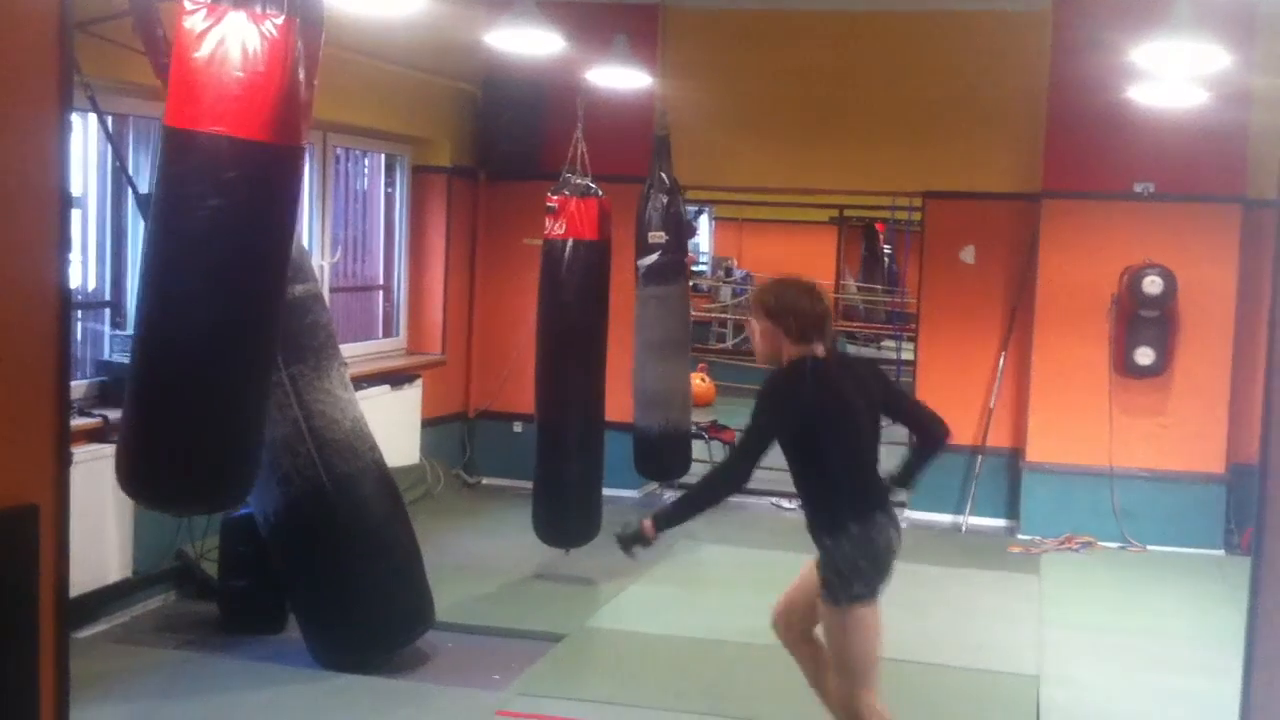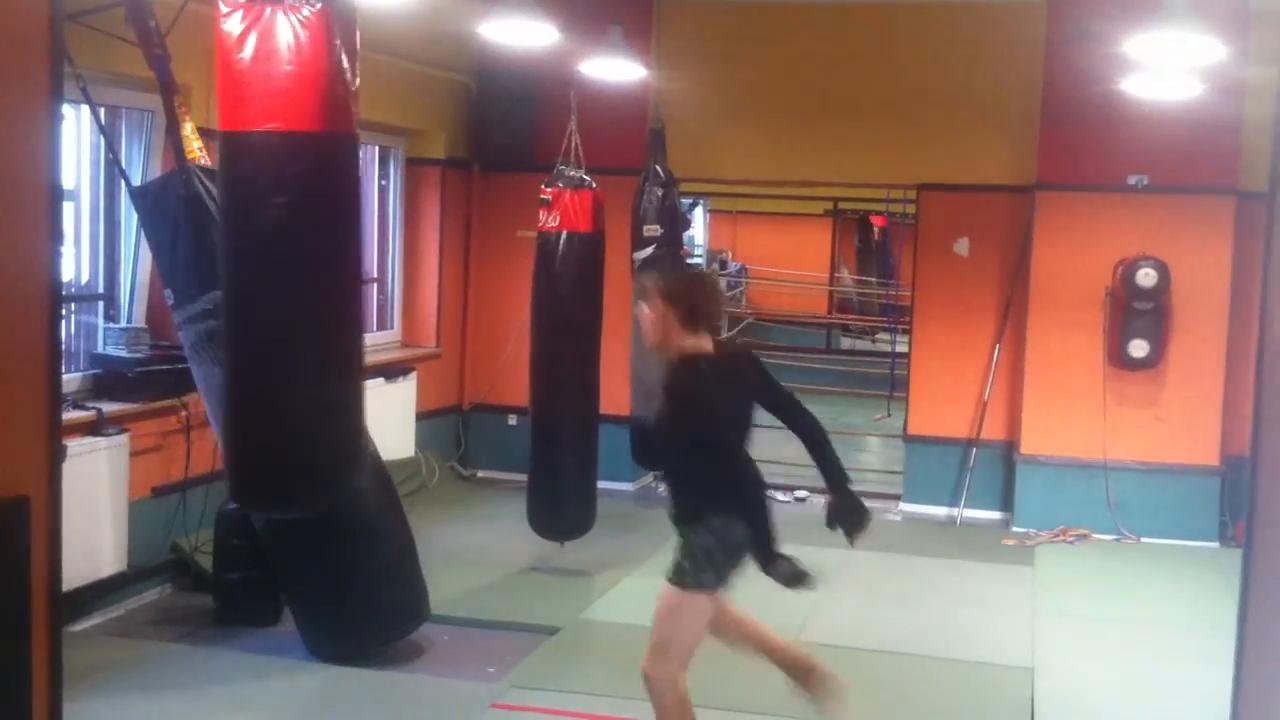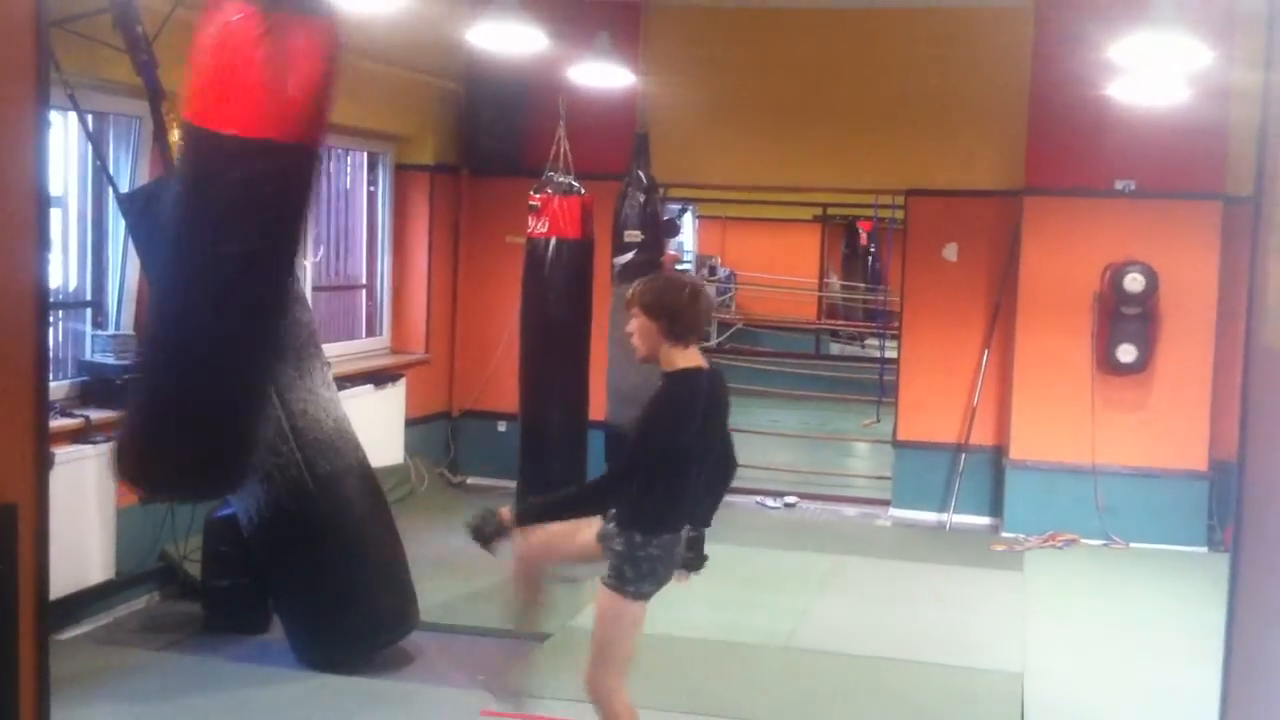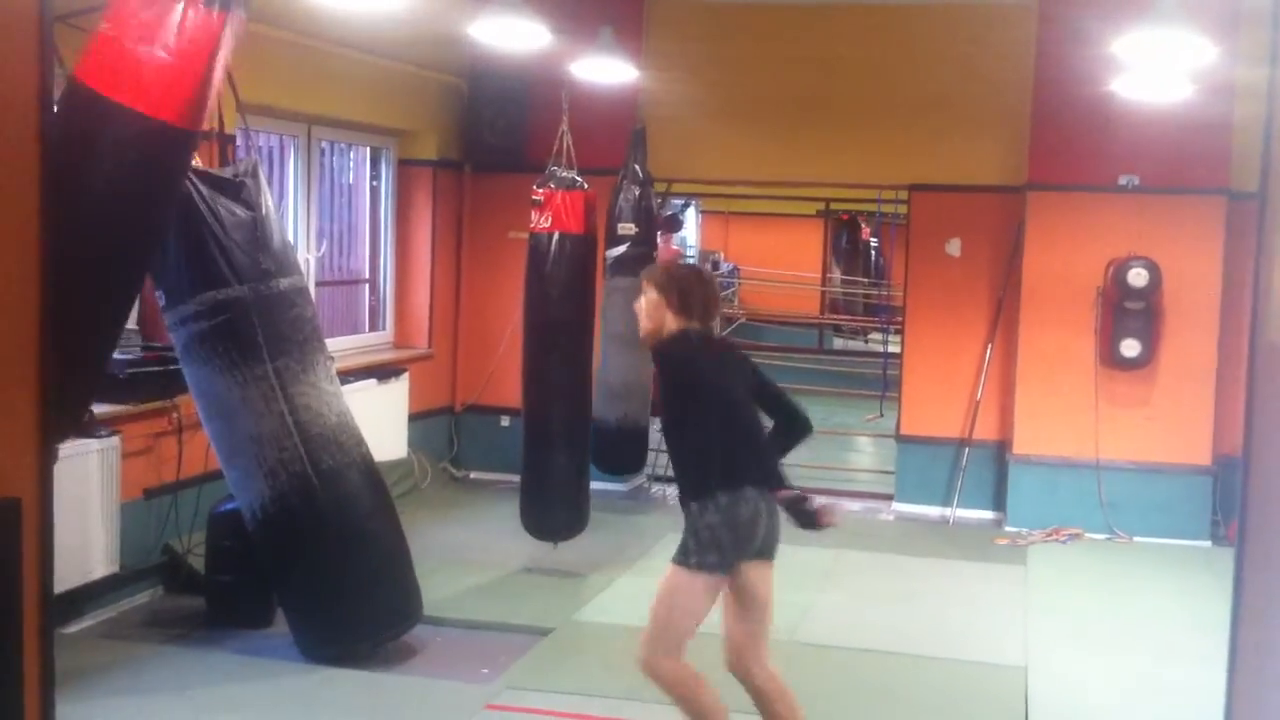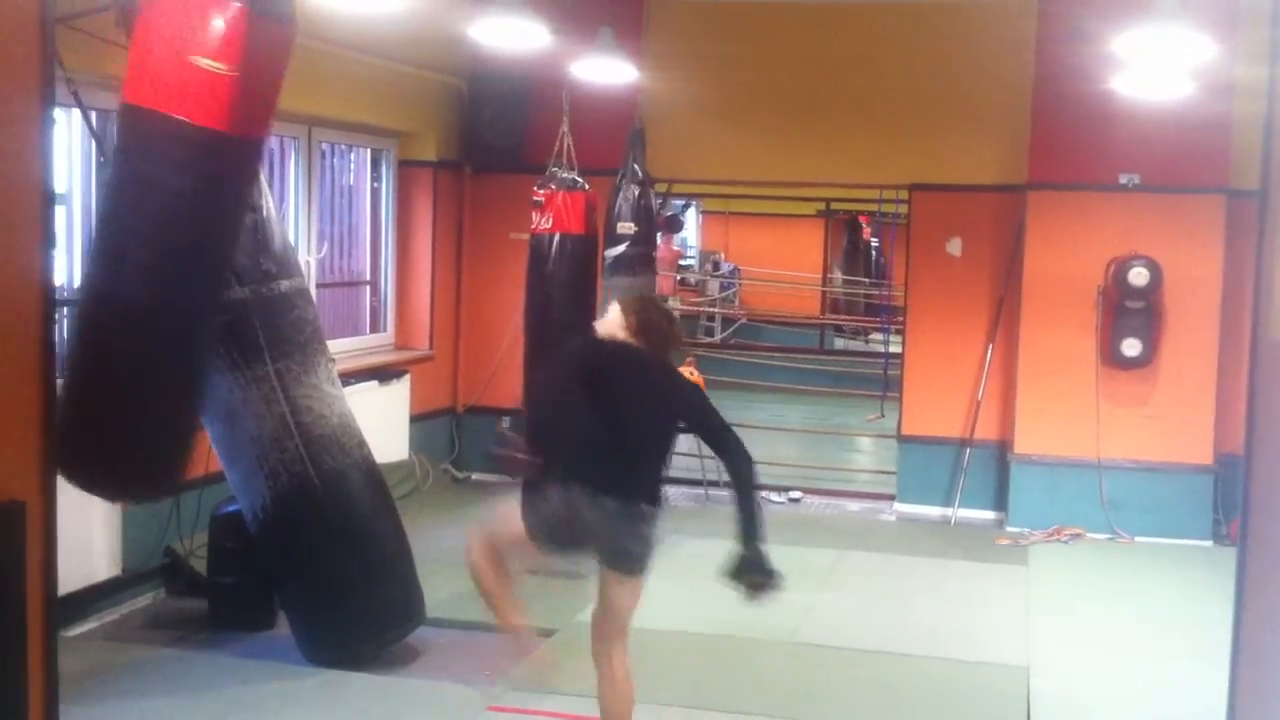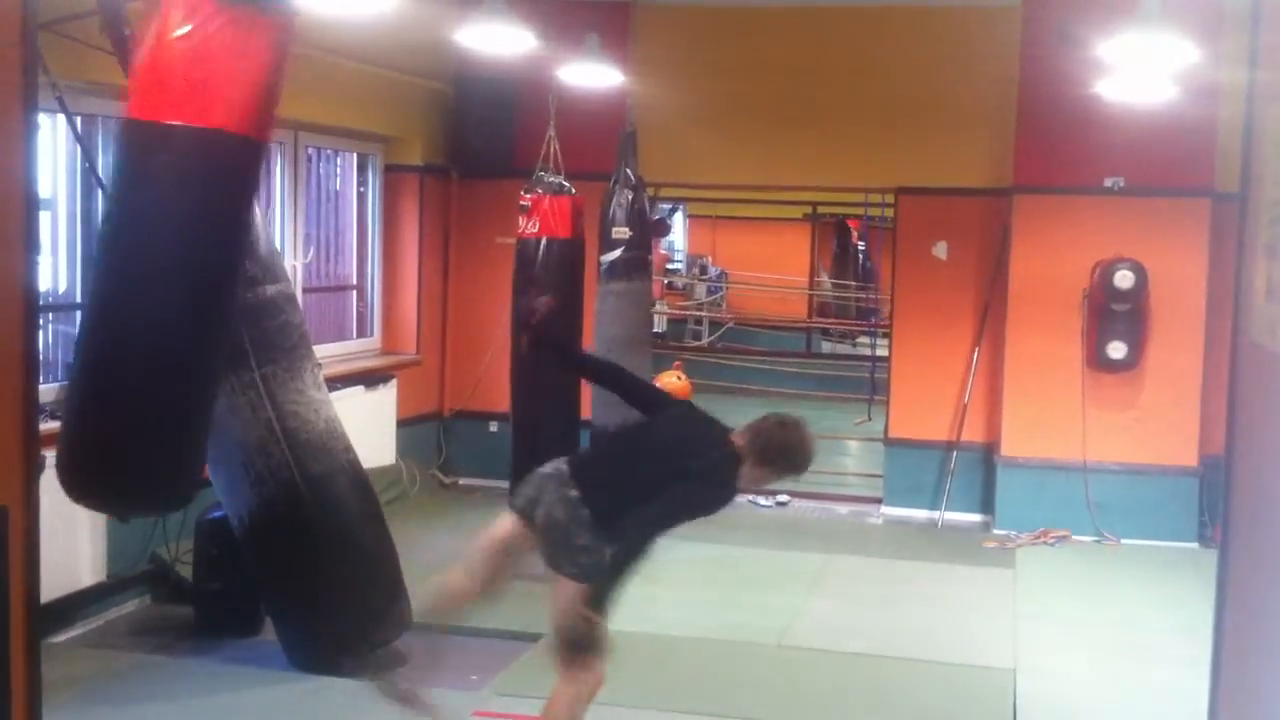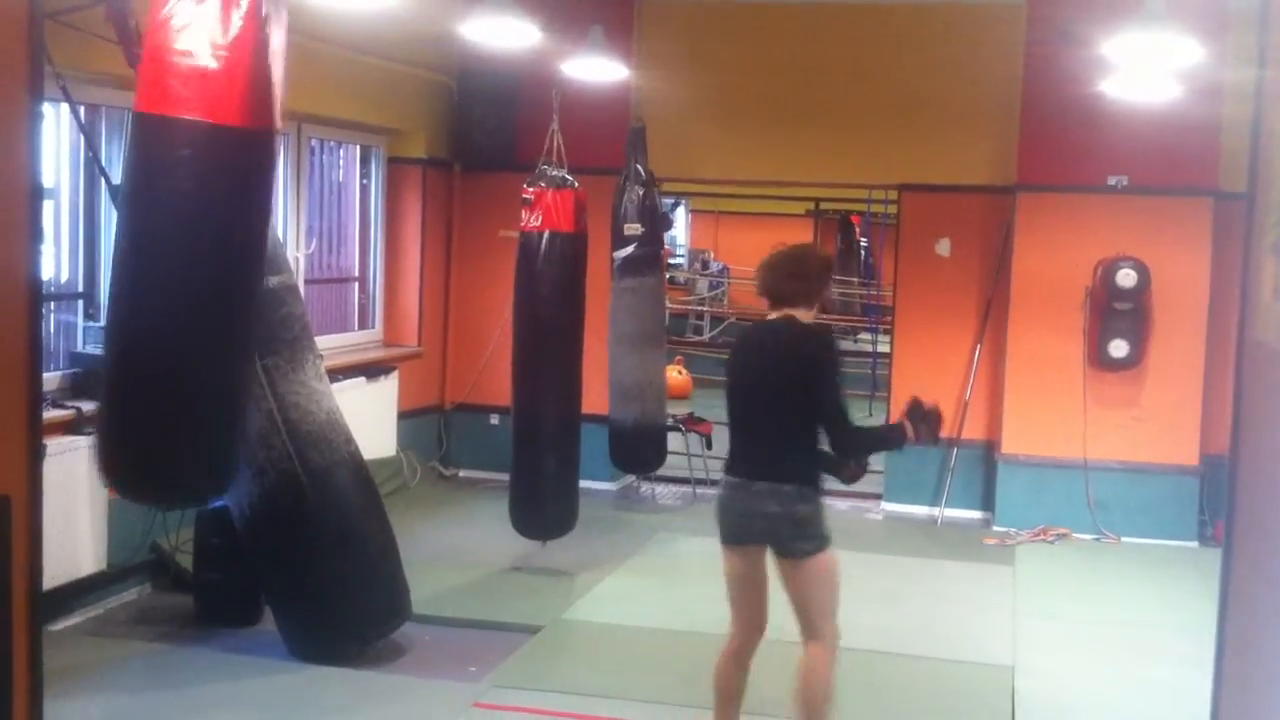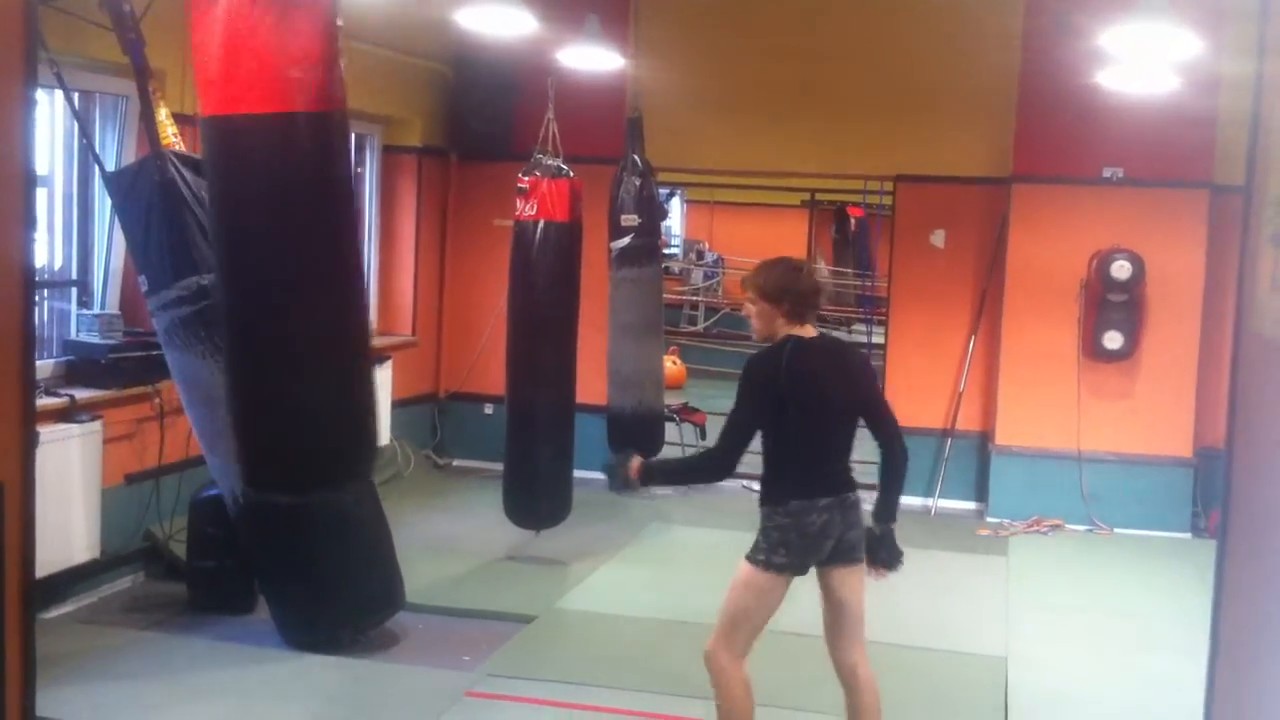
dt=0.5s
person 1, frame 1
left shoulder: (788, 387)
right shoulder: (857, 370)
left elbow: (732, 474)
right elbow: (935, 430)
left wrist: (654, 525)
right wrist: (896, 484)
left hip: (851, 544)
right hip: (877, 528)
right knee: (788, 621)
person 1, frame 2
left shoulder: (686, 385)
right shoulder: (735, 362)
left elbow: (732, 465)
right elbow: (804, 423)
left wrist: (767, 553)
right wrist: (840, 490)
left hip: (711, 530)
right hip: (736, 518)
left knee: (660, 671)
right knee: (705, 614)
right ankle: (803, 668)
person 1, frame 3
left shoulder: (678, 400)
right shoulder: (709, 381)
left elbow: (614, 485)
right elbow: (722, 466)
left wrist: (512, 517)
right wrist: (694, 531)
left hip: (643, 545)
right hip: (655, 529)
left knee: (604, 684)
right knee: (530, 545)
person 1, frame 4
left shoulder: (675, 354)
right shoulder: (727, 355)
left elbow: (737, 420)
right elbow: (797, 423)
left wrist: (784, 491)
left hip: (716, 519)
right hip: (756, 511)
left knee: (660, 659)
right knee: (749, 663)
person 1, frame 5
left shoulder: (597, 352)
right shoulder: (682, 389)
left elbow: (544, 392)
right elbow: (738, 462)
right wrist: (751, 547)
left hip: (574, 501)
right hip: (633, 524)
left knee: (484, 544)
right knee: (610, 647)
left ankle: (516, 635)
person 1, frame 6
left shoulder: (691, 421)
right shoulder: (717, 487)
left elbow: (614, 379)
right elbow: (639, 535)
left wrist: (543, 339)
right wrist: (593, 609)
left hip: (550, 481)
right hip: (575, 528)
left knee: (471, 582)
right knee: (583, 672)
person 1, frame 7
left shoulder: (745, 343)
right shoulder: (815, 346)
right elbow: (844, 440)
left wrist: (823, 462)
right wrist: (906, 431)
left hip: (739, 496)
right hip: (792, 501)
left knee: (744, 633)
right knee: (821, 639)
person 1, frame 8
left shoulder: (767, 367)
right shoulder: (853, 362)
left elbow: (721, 463)
right elbow: (894, 447)
left wrist: (642, 471)
right wrist: (884, 521)
left hip: (789, 520)
right hip: (844, 516)
left knee: (724, 654)
right knee: (851, 657)
